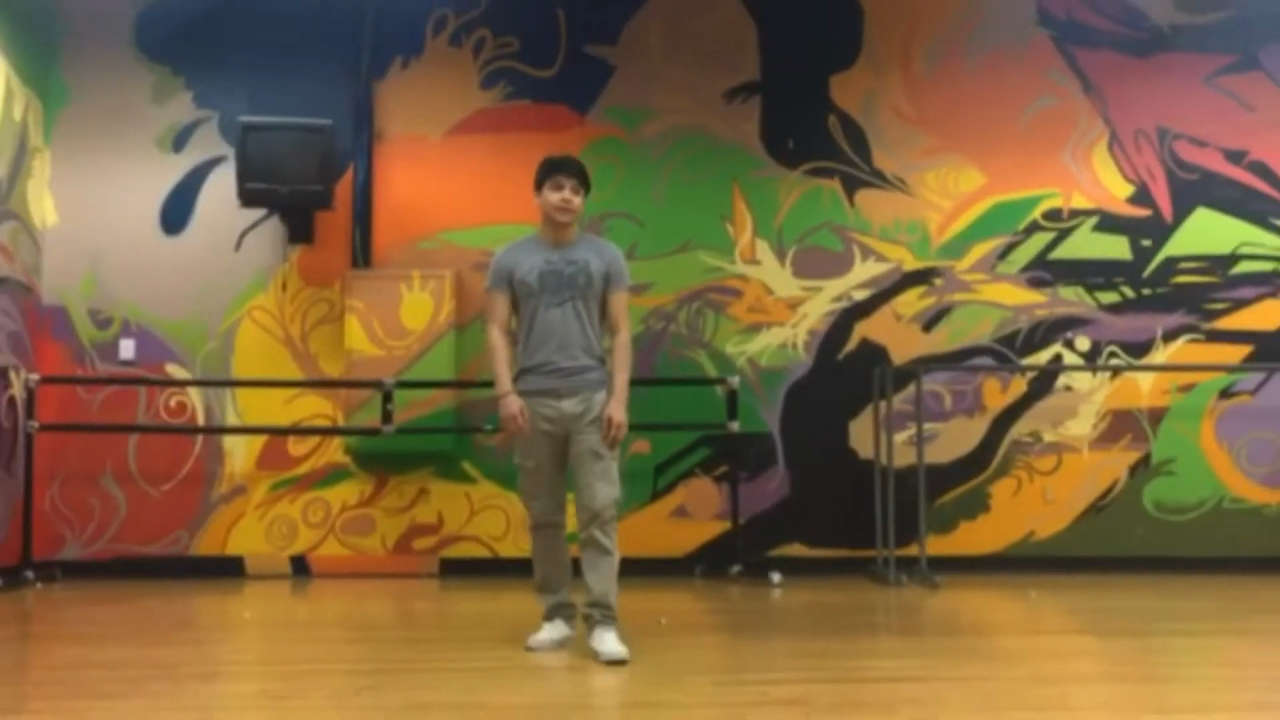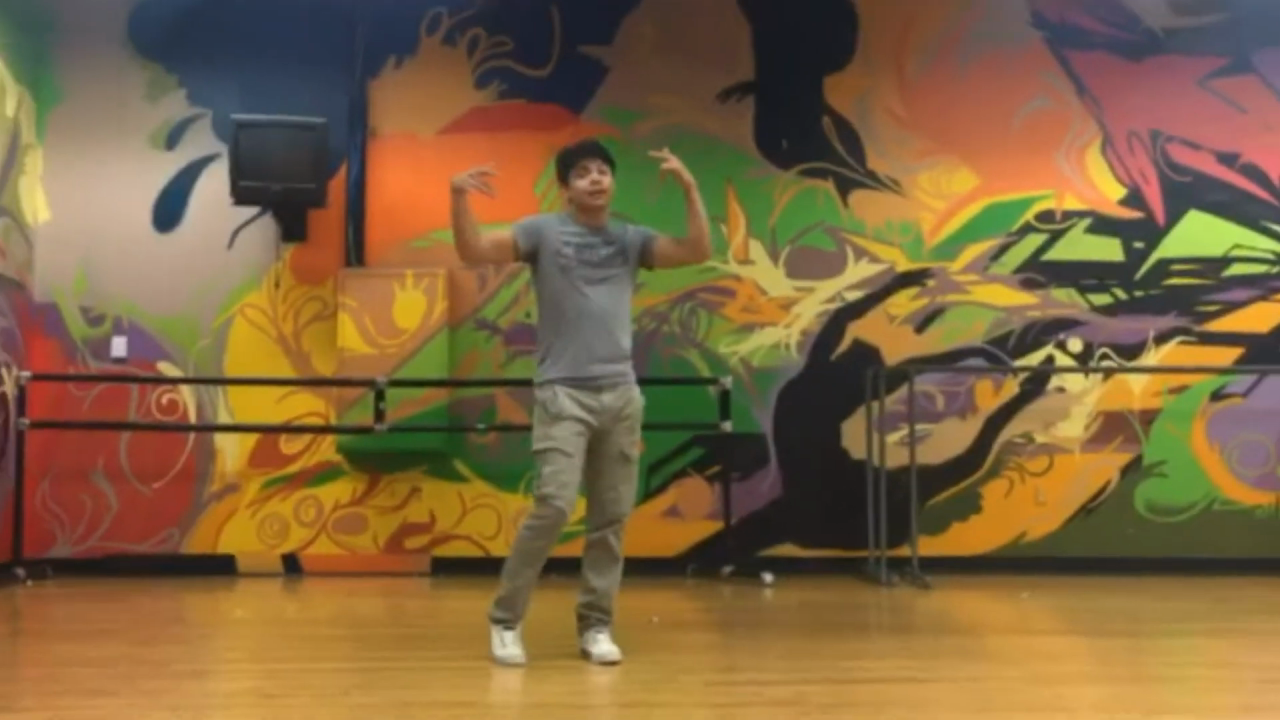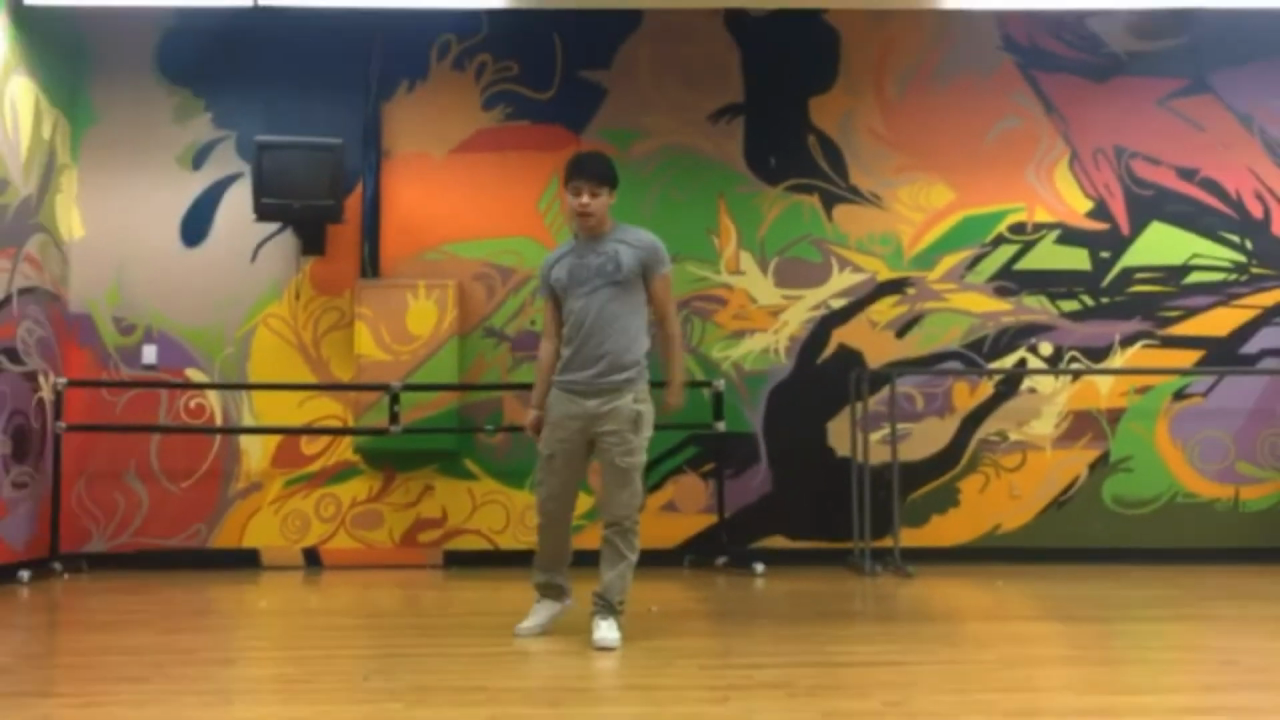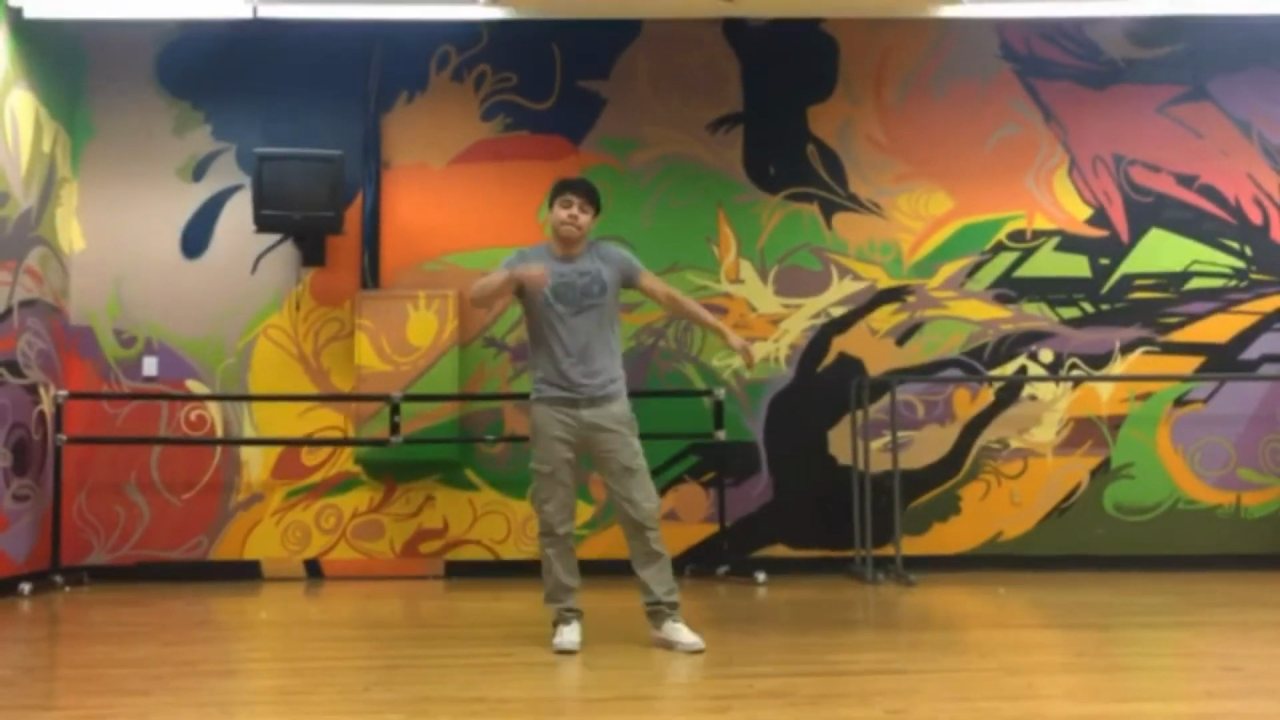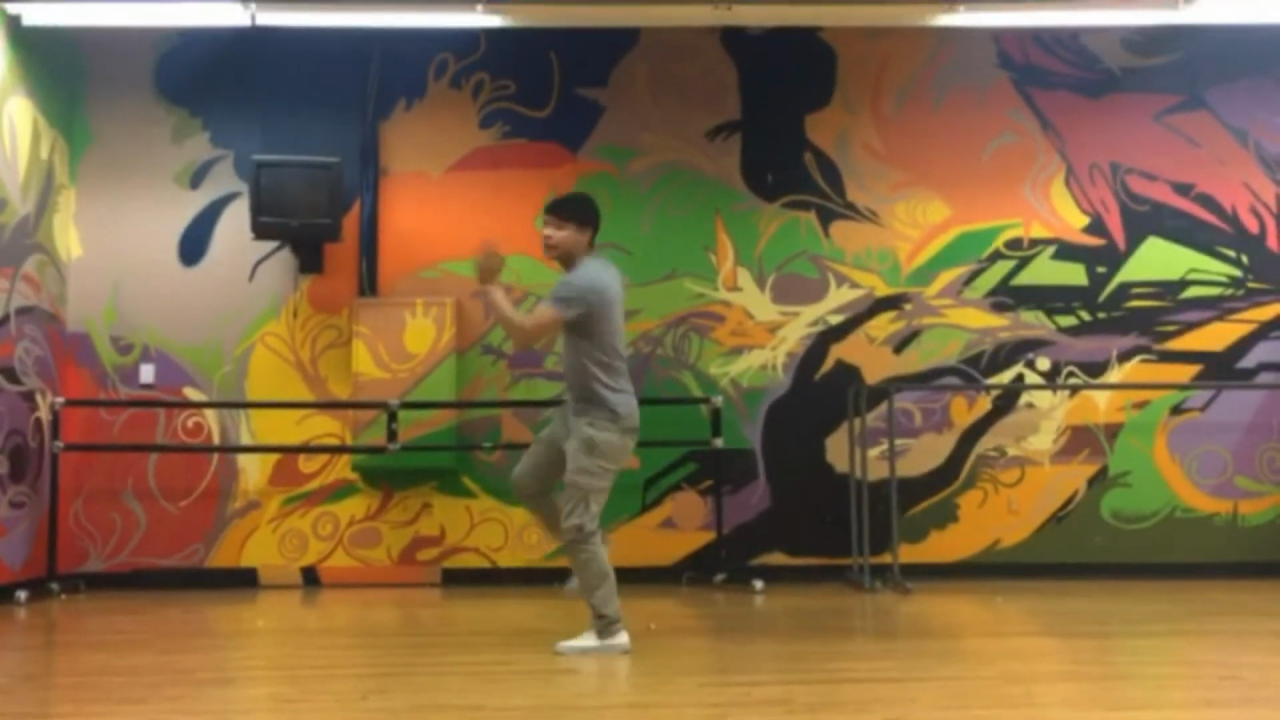
dt=1s
person 1, frame 1
left shoulder: (607, 257)
right shoulder: (510, 259)
left elbow: (620, 332)
right elbow: (498, 330)
left wrist: (619, 398)
right wrist: (506, 392)
left hip: (593, 399)
right hip: (535, 401)
left knee: (599, 508)
right knee: (543, 515)
left ankle: (602, 620)
right ankle: (557, 614)
person 1, frame 2
left shoulder: (632, 237)
right shoulder: (542, 232)
left elbow: (697, 253)
right elbow: (472, 253)
left wrist: (688, 187)
right wrist: (459, 198)
left hip: (621, 393)
right hip: (561, 392)
left knee: (611, 513)
right knee: (553, 505)
left ankle: (595, 622)
right ankle: (505, 617)
person 1, frame 3
left shoulder: (643, 246)
right shoulder: (555, 263)
left elbow: (667, 318)
right elbow: (551, 336)
left wrist: (676, 381)
right wrist: (537, 401)
left hip: (624, 398)
right hip: (566, 398)
left knee: (621, 511)
right knee: (553, 504)
left ankle: (608, 612)
right ankle: (551, 594)
person 1, frame 4
left shoulder: (613, 258)
right shoulder: (525, 261)
left elbow: (669, 297)
right elbow: (477, 298)
left wrist: (726, 333)
right wrist: (515, 278)
left hip: (609, 406)
right hip: (551, 410)
left knee: (640, 512)
right knee: (555, 521)
left ankle: (666, 616)
right ankle: (566, 618)
person 1, frame 5
left shoulder: (584, 281)
right shoulder: (598, 272)
left elbow: (527, 330)
left wrist: (491, 287)
left hip: (605, 419)
right hip: (589, 410)
left knee: (577, 522)
right knee: (525, 482)
left ankle: (609, 628)
right ankle: (587, 567)
